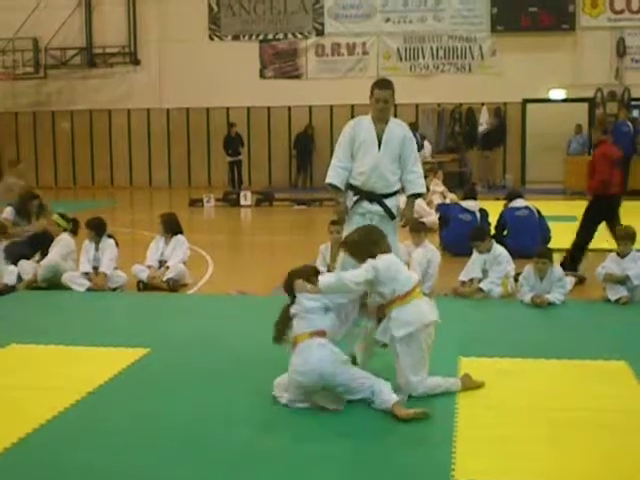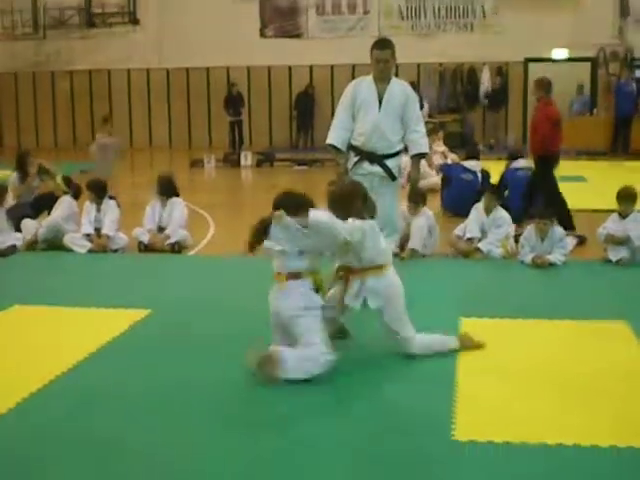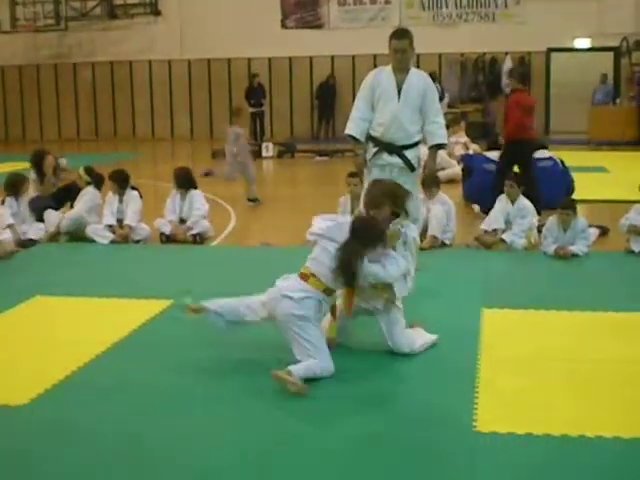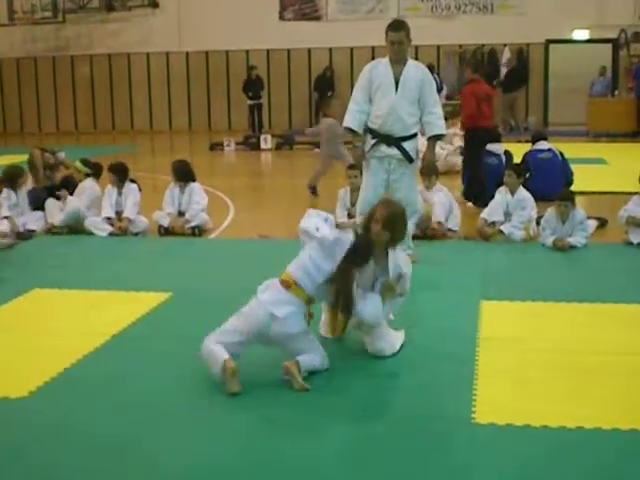
dt=0.5s
person 1, frame 1
left shoulder: (402, 131)
right shoulder: (354, 127)
left elbow: (412, 170)
right elbow: (340, 164)
left wrist: (410, 205)
right wrist: (339, 199)
left hip: (388, 205)
right hip: (358, 204)
person 1, frame 2
left shoulder: (405, 91)
right shoulder: (356, 87)
left elbow: (415, 129)
right elbow: (342, 124)
left wrist: (415, 166)
right wrist: (340, 159)
left hip: (389, 165)
right hip: (359, 163)
left knee: (388, 218)
person 1, frame 3
left shoulder: (423, 81)
right shoulder: (375, 78)
left elbow: (433, 120)
right elbow: (360, 115)
left wrist: (432, 156)
left hip: (408, 156)
right hip: (378, 155)
left knee: (409, 210)
person 1, frame 4
left shoulder: (421, 72)
right shoulder: (372, 70)
left elbow: (432, 111)
right elbow: (358, 106)
left wrist: (431, 147)
right wrist: (357, 142)
left hip: (405, 148)
right hip: (377, 147)
left knee: (407, 203)
right knee: (369, 203)
left ankle: (403, 248)
person 2, frame 1
left shoulder: (295, 310)
right shoulder: (308, 299)
left hip: (301, 365)
right hip: (324, 358)
left knee: (280, 386)
right knee: (373, 385)
left ankle: (316, 398)
right ankle: (399, 409)
person 2, frame 2
left shoulder: (282, 232)
right shoulder: (291, 233)
left hip: (280, 297)
right hip: (298, 298)
left knee: (284, 344)
right knee: (321, 357)
left ankle: (274, 357)
right ankle: (273, 359)
person 2, frame 3
left shoulder: (330, 236)
right shoulder: (360, 264)
left elbow: (320, 221)
right elbow: (390, 272)
right wrist: (386, 250)
left hip: (285, 290)
right hip: (303, 305)
left knee: (248, 308)
right knee: (323, 367)
left ankle: (204, 307)
right ankle: (290, 373)
person 2, frame 4
left shoulder: (325, 242)
right shoulder: (348, 276)
left elbow: (312, 216)
left hip: (270, 300)
right hip: (291, 317)
left knee: (213, 343)
right knee: (320, 360)
left ankle: (225, 363)
right ankle: (298, 365)
person 3, frame 1
left shoulder: (375, 266)
right shoulder: (387, 260)
left elbow: (350, 280)
left wrist: (315, 287)
left hip: (411, 319)
right hip: (407, 316)
left knee: (412, 387)
left ankle: (459, 383)
person 3, frame 2
left shoulder: (360, 228)
right shoulder: (362, 223)
left elbow: (332, 225)
left hip: (381, 286)
right hip: (359, 281)
left knee: (410, 343)
right knee: (327, 308)
left ankle: (457, 342)
person 3, frame 3
left shoulder: (406, 232)
left elbow: (403, 268)
left hip: (385, 295)
right hip: (357, 289)
left knee: (403, 346)
right knee: (325, 337)
left ankle: (415, 332)
person 3, frame 4
left shoulder: (400, 263)
left elbow: (398, 294)
left hip: (369, 308)
left knee: (382, 349)
right knee: (328, 333)
left ankle: (396, 336)
person 4, frame 1
left shoulder: (601, 152)
right shoulder: (614, 150)
left elbow: (602, 177)
left wrist: (592, 191)
left hip: (602, 197)
right hip: (614, 196)
left knee: (585, 231)
right knee: (615, 230)
left ankle: (569, 266)
person 4, frame 2
left shoulder: (542, 111)
right shoulder: (552, 110)
left elbow: (542, 136)
left wrist: (535, 151)
left hip: (543, 156)
right hip: (550, 154)
left knee: (552, 194)
right knee: (534, 189)
left ankle: (569, 228)
person 4, frame 3
left shoulder: (514, 99)
right shoulder: (529, 98)
left elbow: (514, 122)
left wrist: (505, 136)
left hip: (515, 142)
right hip: (529, 142)
left knee: (501, 173)
right knee: (527, 176)
right ankle: (535, 208)
person 4, frame 4
left shoulder: (469, 89)
right shoulder: (488, 88)
left elbow: (469, 112)
right elbow: (491, 109)
left wrist: (464, 125)
right wrist: (489, 123)
left hip: (474, 129)
right hip: (487, 129)
left knee: (473, 163)
right knee: (473, 161)
left ankle: (479, 197)
right ankle: (470, 193)
